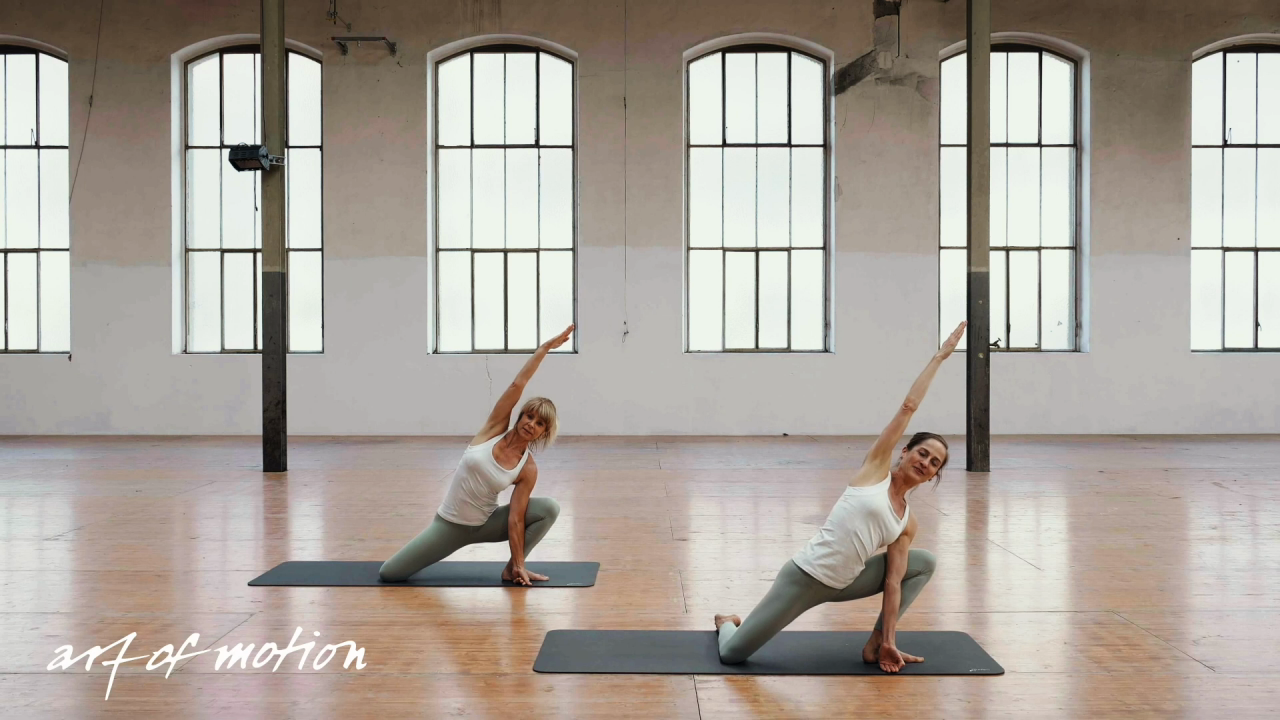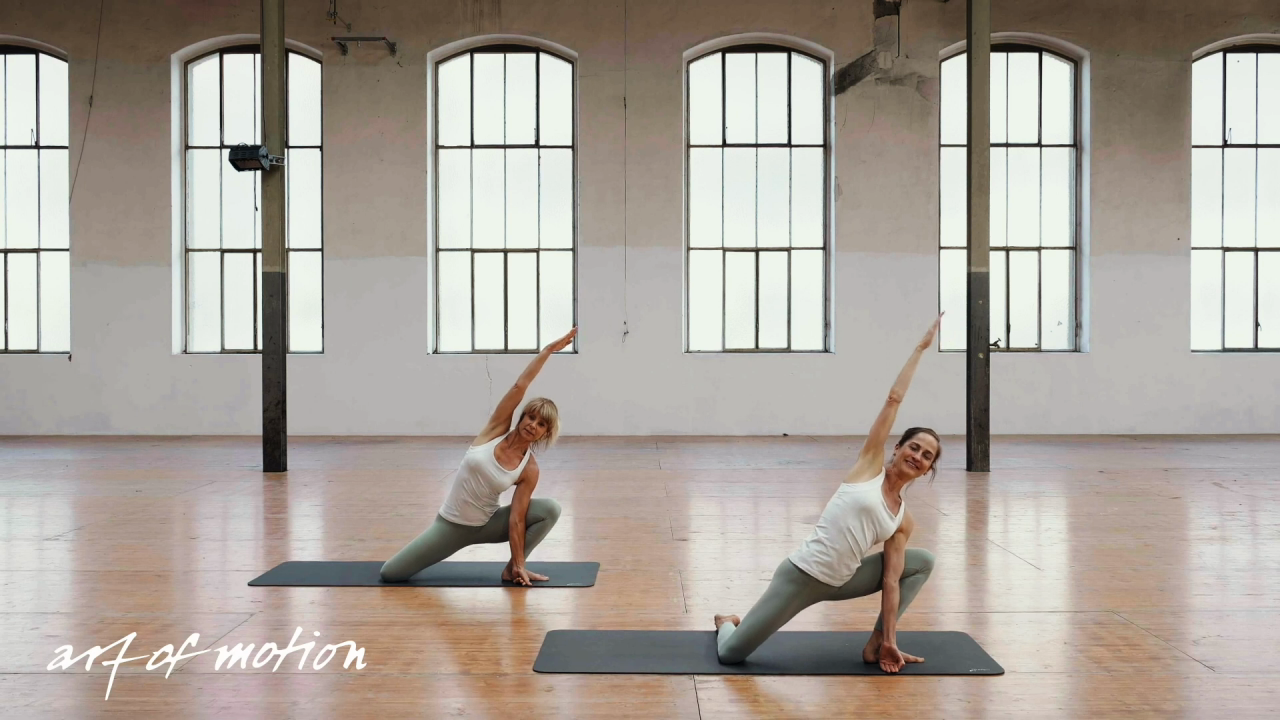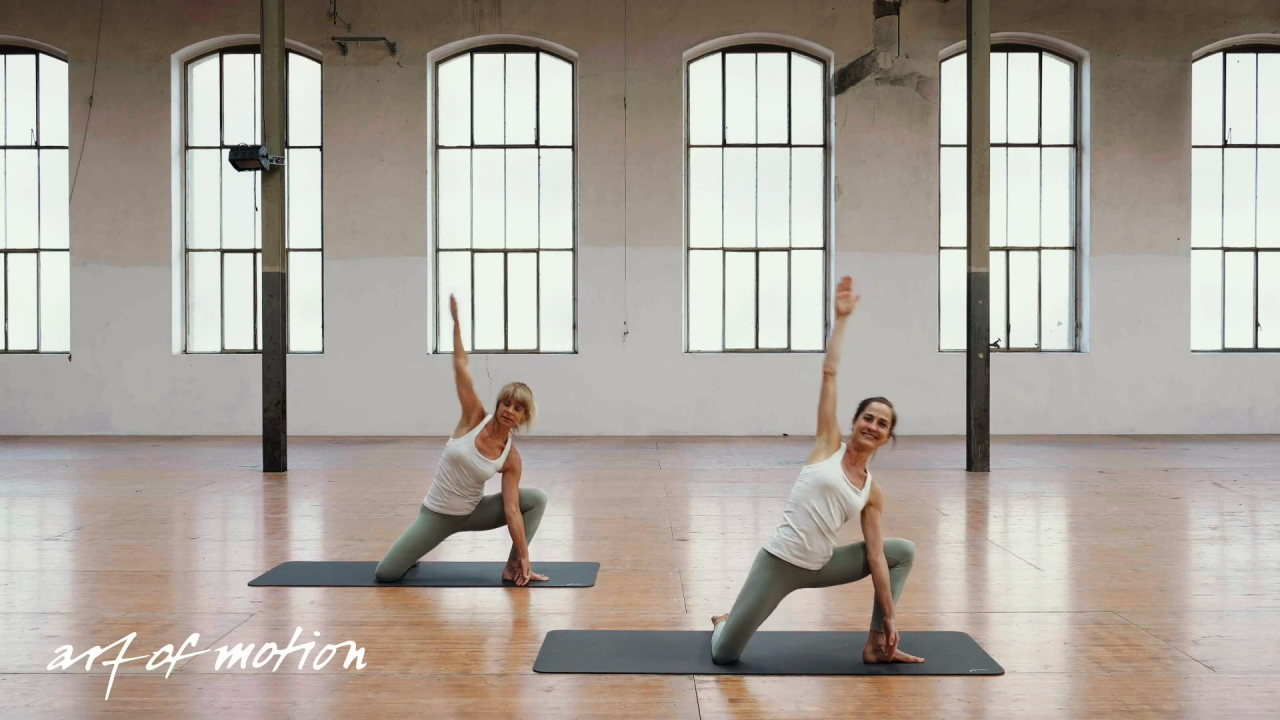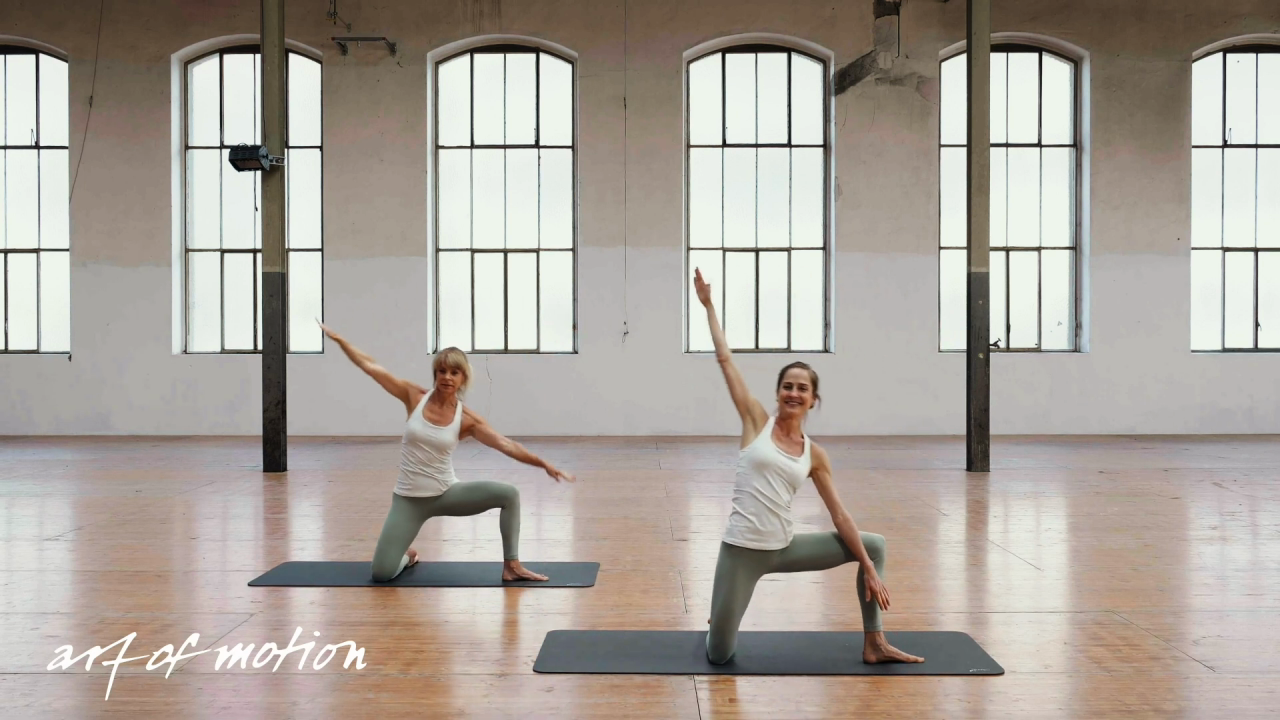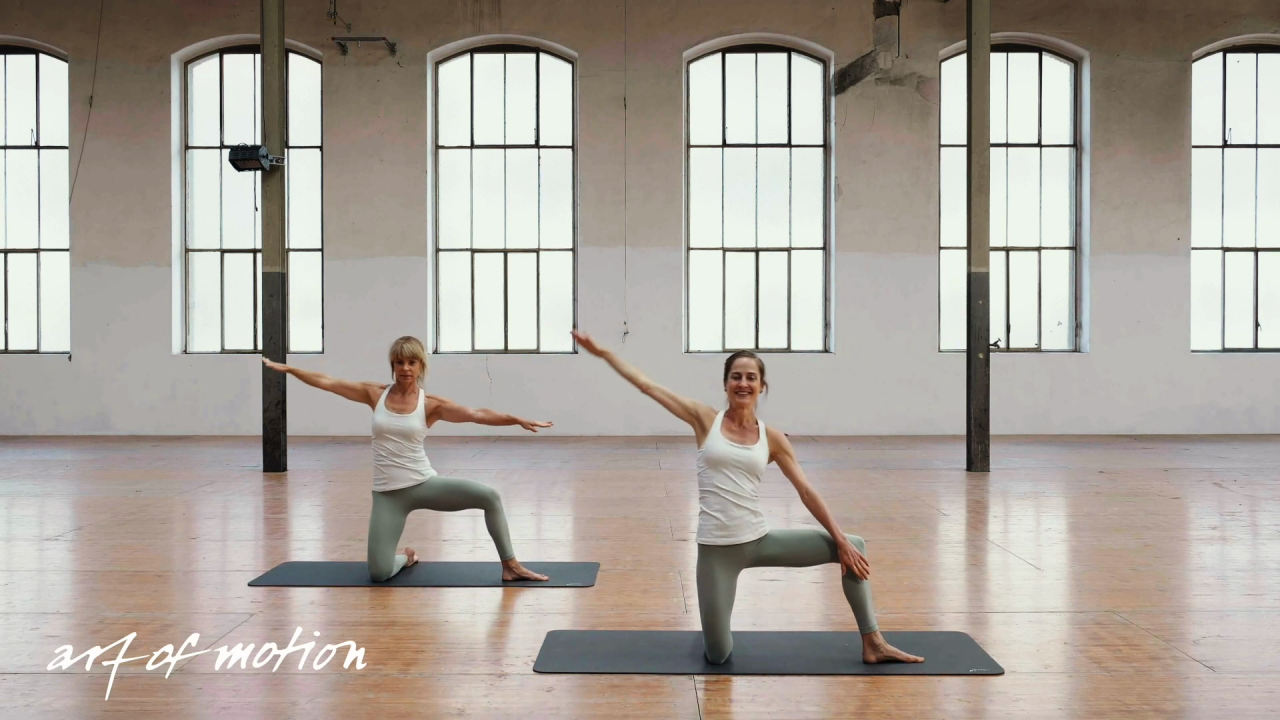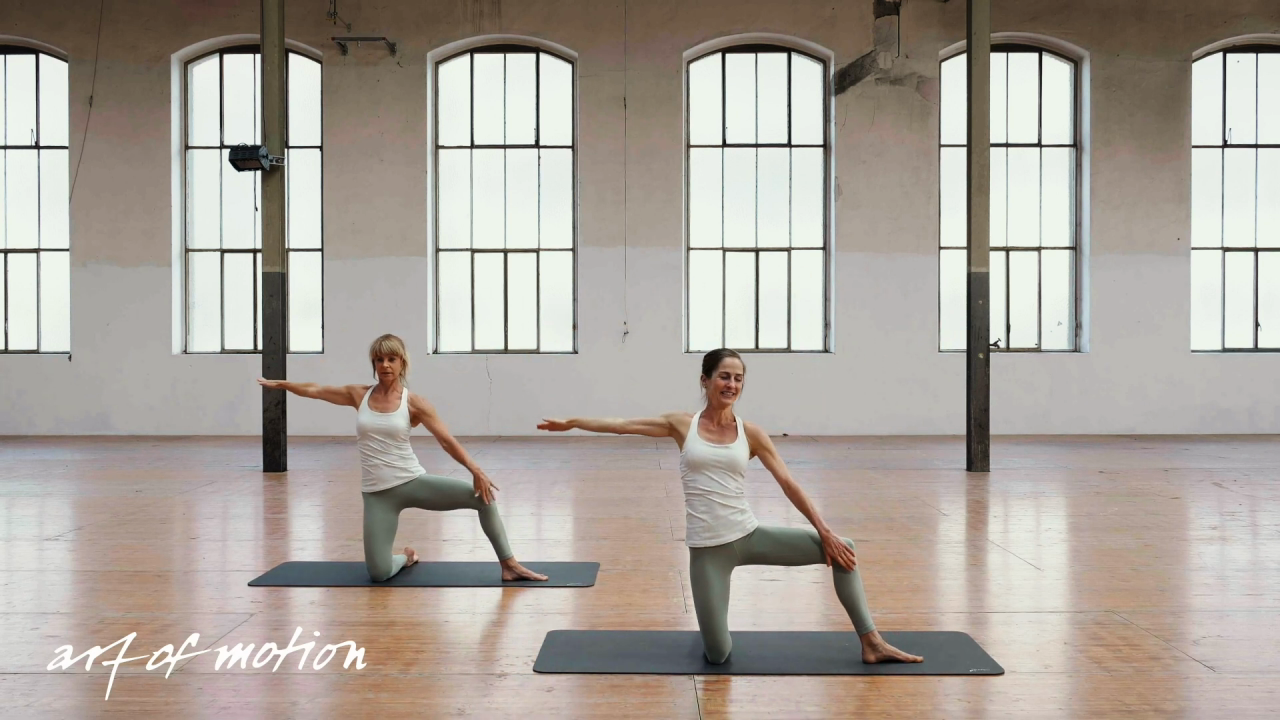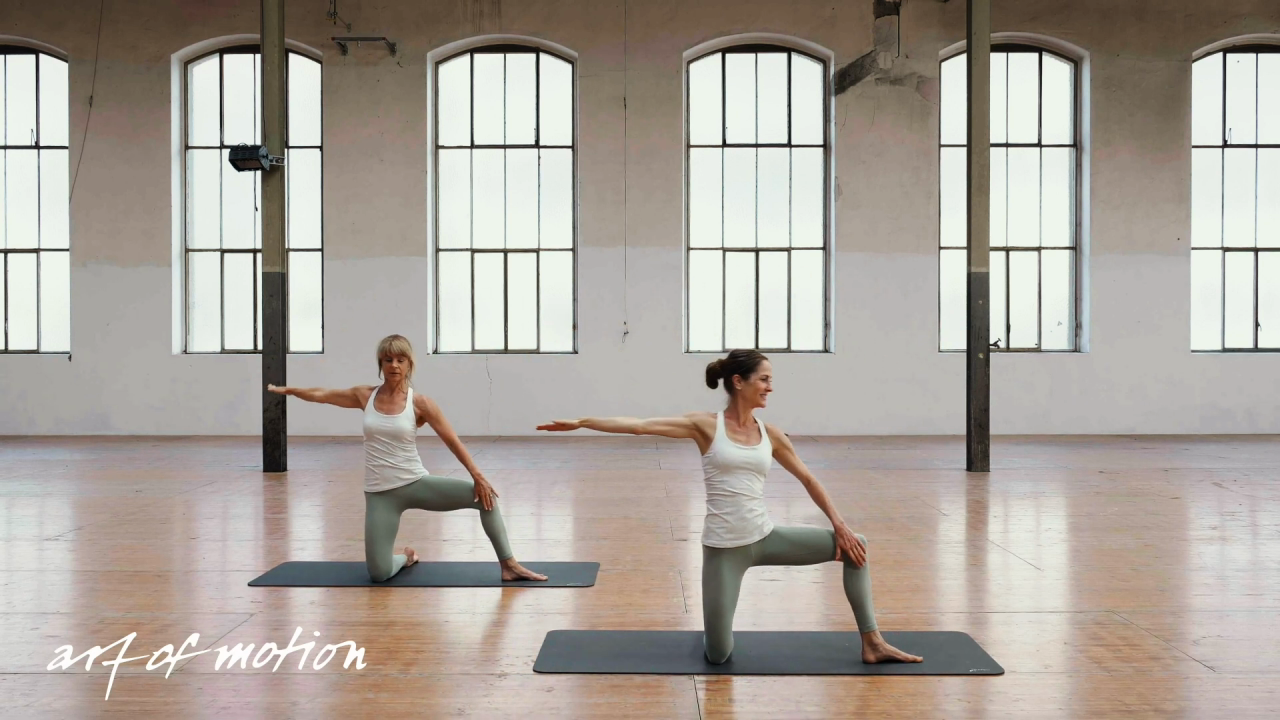
dt=0.5s
person 1, frame 1
left shoulder: (907, 523)
right shoulder: (876, 469)
left elbow: (893, 581)
right elbow: (909, 406)
left wrist: (889, 639)
right wrist: (940, 357)
left hip: (840, 585)
right hip: (803, 576)
left knee: (924, 563)
right knee: (732, 655)
left ankle: (875, 644)
right ankle: (728, 623)
person 1, frame 2
left shoulder: (904, 520)
right shoulder: (869, 466)
left elbow: (891, 580)
right elbow: (893, 399)
left wrist: (889, 638)
right wrist: (921, 348)
left hip: (838, 584)
right hip: (801, 575)
left knee: (922, 562)
right knee: (731, 655)
left ankle: (875, 644)
right ankle: (727, 623)
person 1, frame 3
left shoulder: (872, 493)
right shoulder: (829, 447)
left elbow: (875, 555)
right elbow: (829, 374)
left wrist: (889, 615)
right wrist: (841, 319)
left hip: (818, 567)
right hip: (777, 563)
left knee: (902, 552)
right knee: (725, 655)
left ankle: (877, 644)
right ankle: (724, 622)
person 1, frame 4
left shoulder: (814, 455)
right shoulder: (757, 422)
left elbow: (840, 516)
right elbow: (726, 360)
left wrist: (869, 570)
right wrist: (709, 306)
left hip: (783, 549)
right hip: (741, 551)
left knee: (873, 545)
right knee: (719, 656)
left ankle: (874, 644)
right ankle: (718, 625)
person 1, frame 5
left shoulder: (772, 438)
right shoulder: (706, 419)
left elbow: (806, 491)
right elbow: (648, 386)
left wrist: (841, 541)
right wrist: (602, 353)
left hip: (761, 541)
right hip: (716, 549)
left knee: (853, 548)
right knee: (718, 654)
left ankle: (872, 644)
right ankle: (716, 628)
person 1, frame 6
left shoulder: (750, 433)
right shoulder: (682, 424)
left elbow: (788, 484)
right elbow: (620, 424)
left wrist: (824, 532)
right wrist: (571, 422)
left hip: (749, 536)
right hip: (707, 548)
left knee: (841, 550)
right knee: (717, 655)
left ankle: (871, 643)
right ankle: (714, 625)
person 1, frame 7
left shoulder: (770, 434)
right shoulder: (706, 424)
left elbow: (808, 480)
right elbow: (640, 425)
left wrist: (839, 524)
right wrist: (584, 421)
left hip: (766, 538)
right hip: (724, 548)
left knee: (853, 545)
right knee: (716, 654)
left ankle: (872, 643)
right ankle: (717, 628)
person 2, frame 1
left shoulder: (528, 469)
right shoulder: (495, 429)
left elbow: (516, 518)
right elbow: (517, 385)
left wrist: (519, 563)
right wrist: (544, 348)
left hip: (486, 525)
right hip: (450, 524)
left knee: (549, 508)
right knee: (389, 575)
left ankle: (512, 568)
right ankle: (422, 552)
person 2, frame 2
left shoulder: (529, 470)
right shoulder: (497, 430)
left elbow: (517, 519)
right elbow: (519, 386)
left wrist: (519, 563)
right wrist: (547, 350)
left hip: (486, 525)
right hip: (451, 525)
left knee: (550, 509)
right knee: (389, 574)
left ankle: (511, 569)
right ankle: (424, 553)
person 2, frame 3
left shoulder: (511, 459)
right shoulder: (475, 418)
left elbow: (513, 509)
right elbow: (461, 367)
left wrist: (524, 555)
right wrist: (457, 322)
left hip: (473, 513)
right hip: (436, 515)
left knee: (536, 498)
right knee: (385, 574)
left ankle: (514, 567)
right ankle: (411, 554)
person 2, frame 4
left shoulder: (467, 419)
right shoulder: (416, 397)
left elbow: (507, 445)
right elbow: (371, 367)
left wrist: (545, 465)
right wrist: (338, 339)
left hip: (446, 494)
right hip: (408, 500)
left knee: (509, 494)
right knee: (381, 574)
left ankle: (511, 566)
right ankle: (407, 556)
person 2, frame 5
left shoulder: (430, 404)
right shoulder: (376, 393)
left elbow: (477, 415)
right elbow: (325, 382)
left wrist: (517, 419)
right wrist: (287, 368)
left hip: (424, 485)
right hip: (387, 493)
left knee: (489, 497)
right knee: (380, 573)
left ankle: (510, 566)
right ankle: (406, 557)
person 2, frame 6
left shoulder: (414, 403)
right shoulder: (359, 394)
left elbow: (446, 439)
right elbow: (315, 390)
left wrist: (477, 471)
right wrist: (279, 383)
left hip: (413, 482)
right hip: (377, 494)
left knee: (482, 497)
right knee: (379, 574)
left ankle: (509, 565)
right ankle: (406, 557)
person 2, frame 7
left shoulder: (420, 403)
right shoulder: (365, 396)
left elbow: (452, 441)
right elbow: (321, 394)
left wrist: (478, 477)
right wrist: (286, 390)
left hip: (417, 484)
right hip: (381, 494)
left knee: (485, 497)
right knee: (379, 574)
left ankle: (509, 566)
right ankle: (406, 557)
